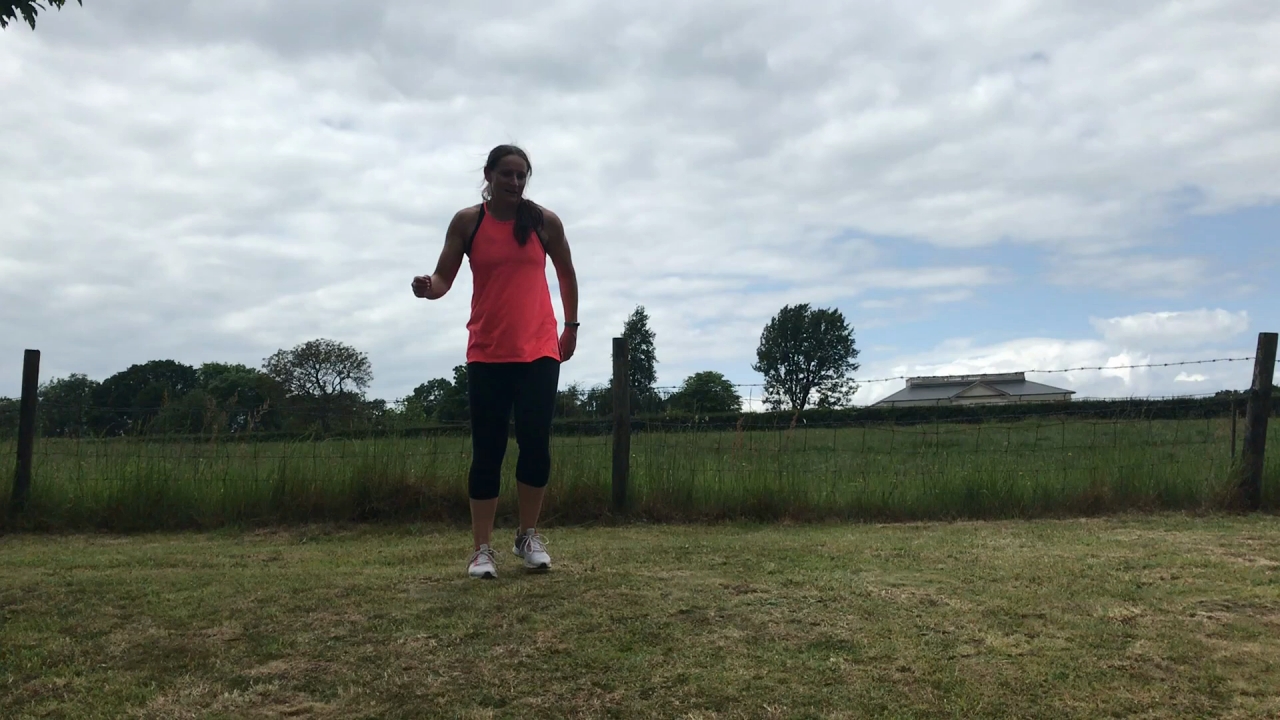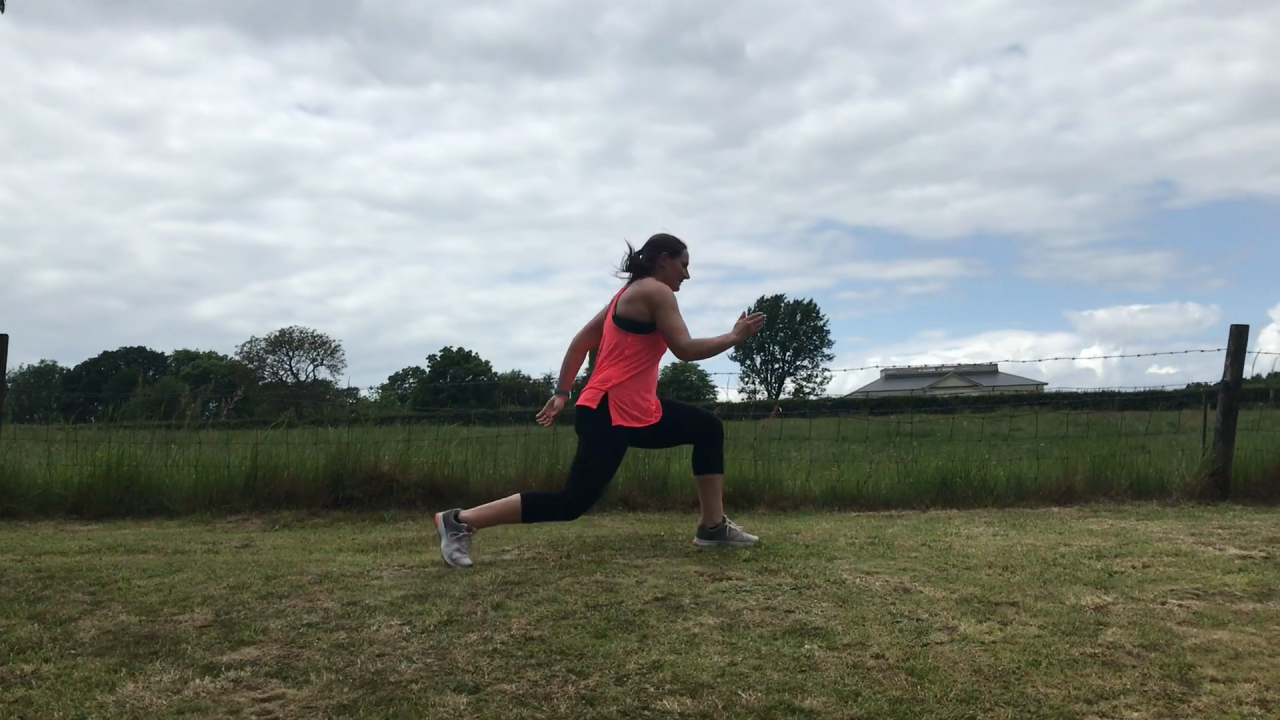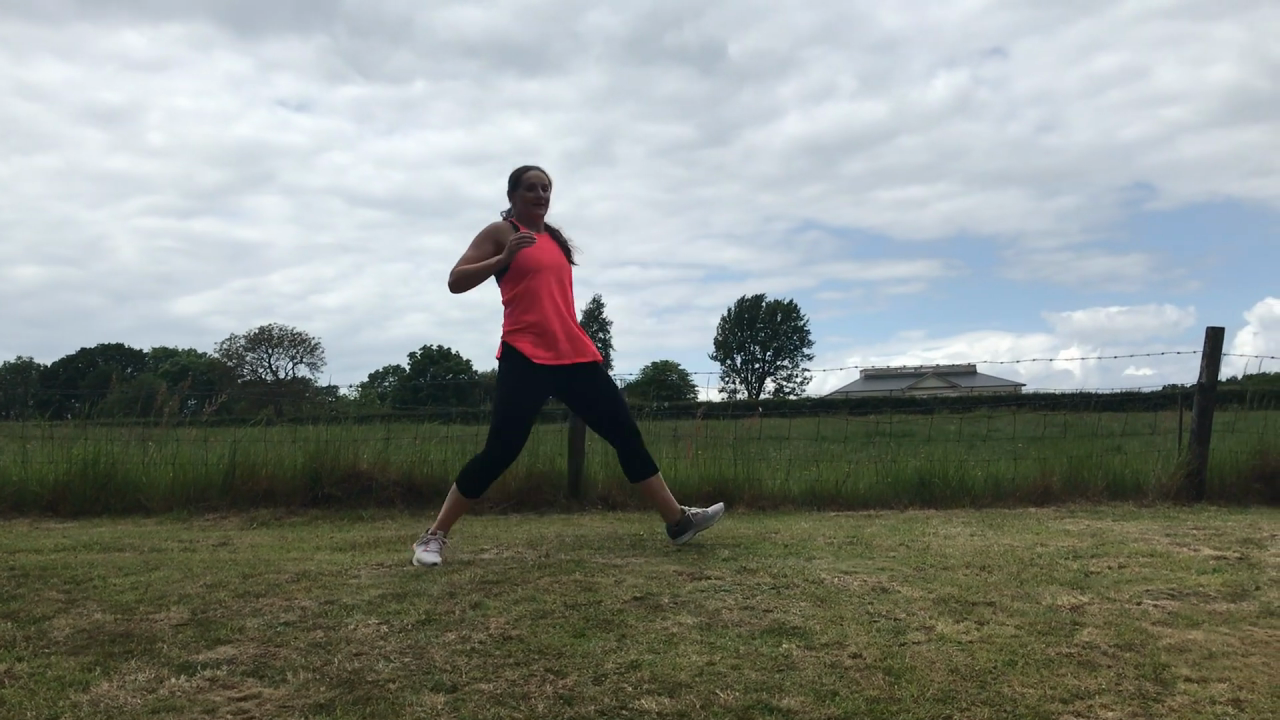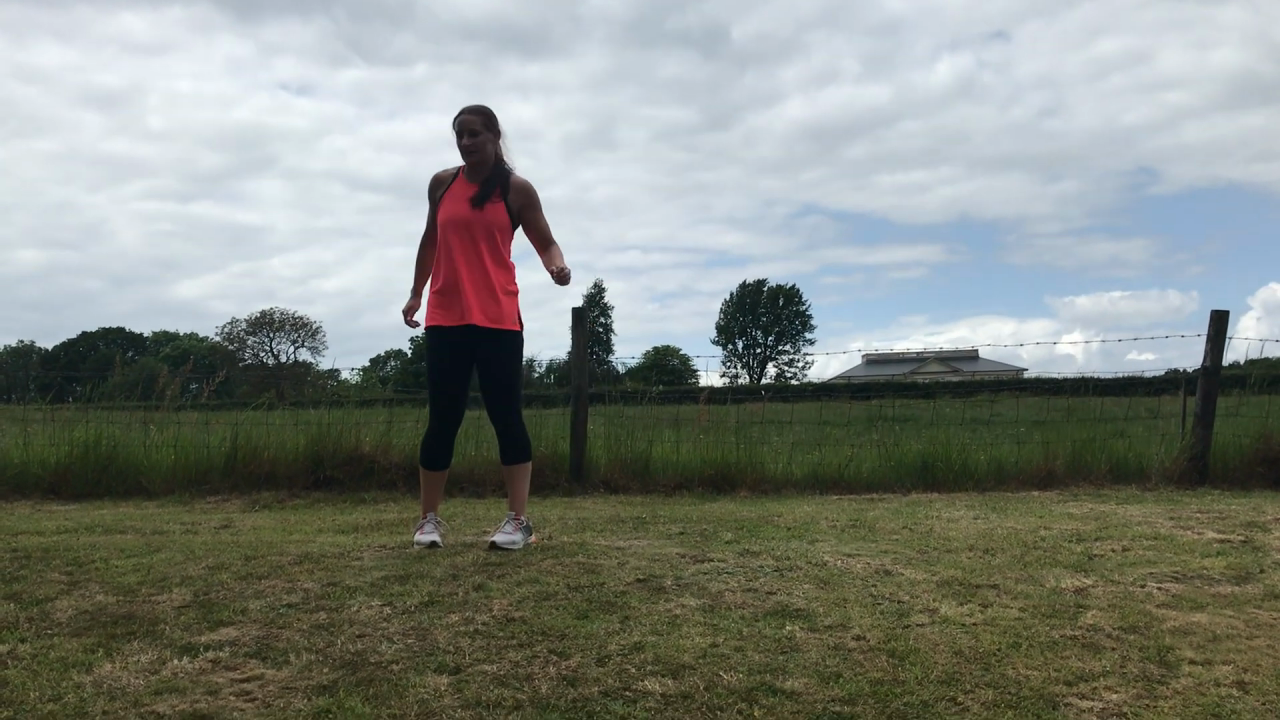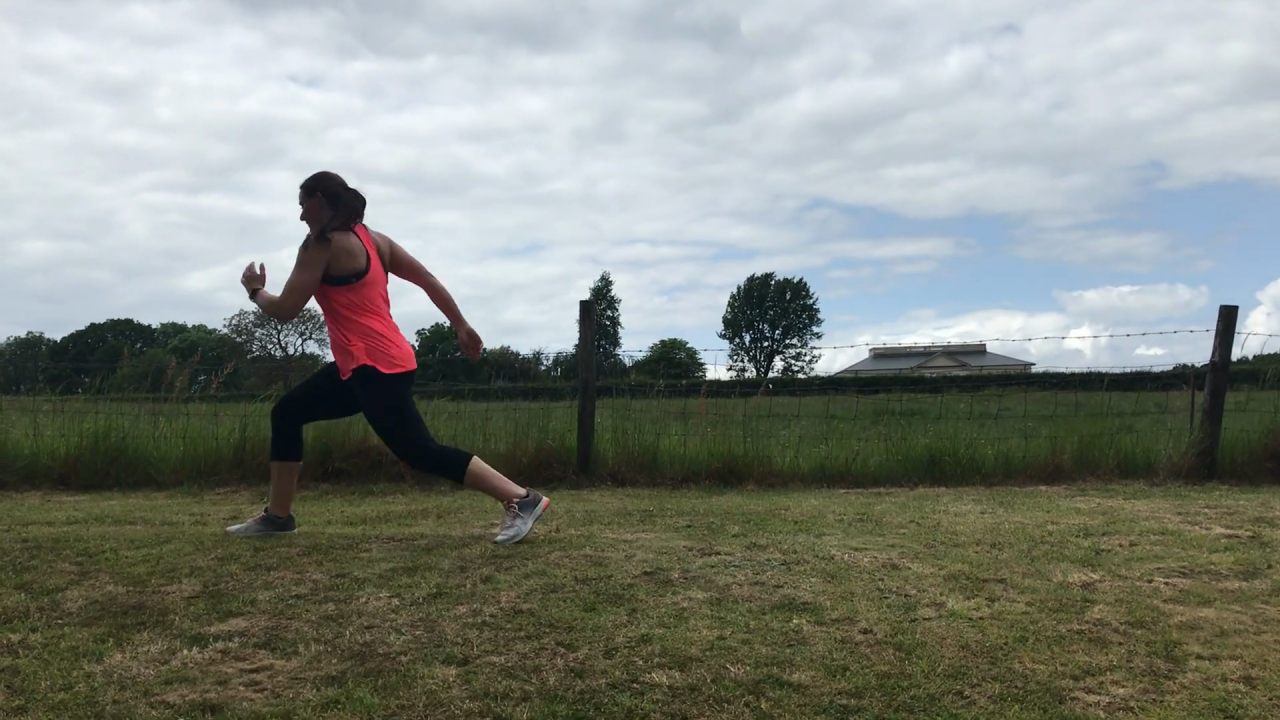
dt=0.7s
person 1, frame 1
left shoulder: (545, 222)
right shoulder: (468, 220)
left elbow: (566, 274)
right elbow: (443, 280)
left wrist: (571, 327)
right wrist: (428, 287)
left hip: (538, 352)
right hip: (488, 353)
left knee: (534, 441)
right knee: (488, 448)
left ankle: (530, 534)
right ankle: (481, 547)
person 1, frame 2
left shoulder: (630, 294)
right shoulder: (658, 293)
left elbow: (581, 342)
right elbow: (686, 350)
left wrist: (562, 394)
right wrist: (735, 336)
left hip: (633, 409)
right hip: (610, 415)
left knee: (707, 428)
right knee: (573, 503)
left ankle: (713, 524)
right ankle: (458, 521)
person 1, frame 3
left shoulder: (558, 239)
right shoulder: (500, 232)
right elbow: (455, 281)
right wrist: (503, 260)
left hip: (575, 357)
right hip: (525, 357)
left knee: (625, 433)
right knee: (501, 451)
left ankle: (677, 518)
right ankle: (434, 534)
person 1, frame 4
left shoulder: (517, 189)
right shoulder: (442, 183)
left elbow: (546, 243)
left wrist: (558, 268)
right wrist: (414, 295)
left hip: (497, 318)
right hip: (446, 318)
left knee: (506, 415)
right knee: (443, 418)
left ankle: (518, 520)
right ankle: (429, 518)
person 1, frame 5
left shoulder: (322, 244)
right shoulder: (372, 239)
left elbow: (285, 309)
right elbow: (428, 280)
left wrist: (255, 290)
right wrist: (461, 326)
left hip: (373, 366)
right hip: (367, 363)
left knee: (420, 451)
right knee: (287, 412)
left ankle: (520, 501)
right ankle: (278, 515)
